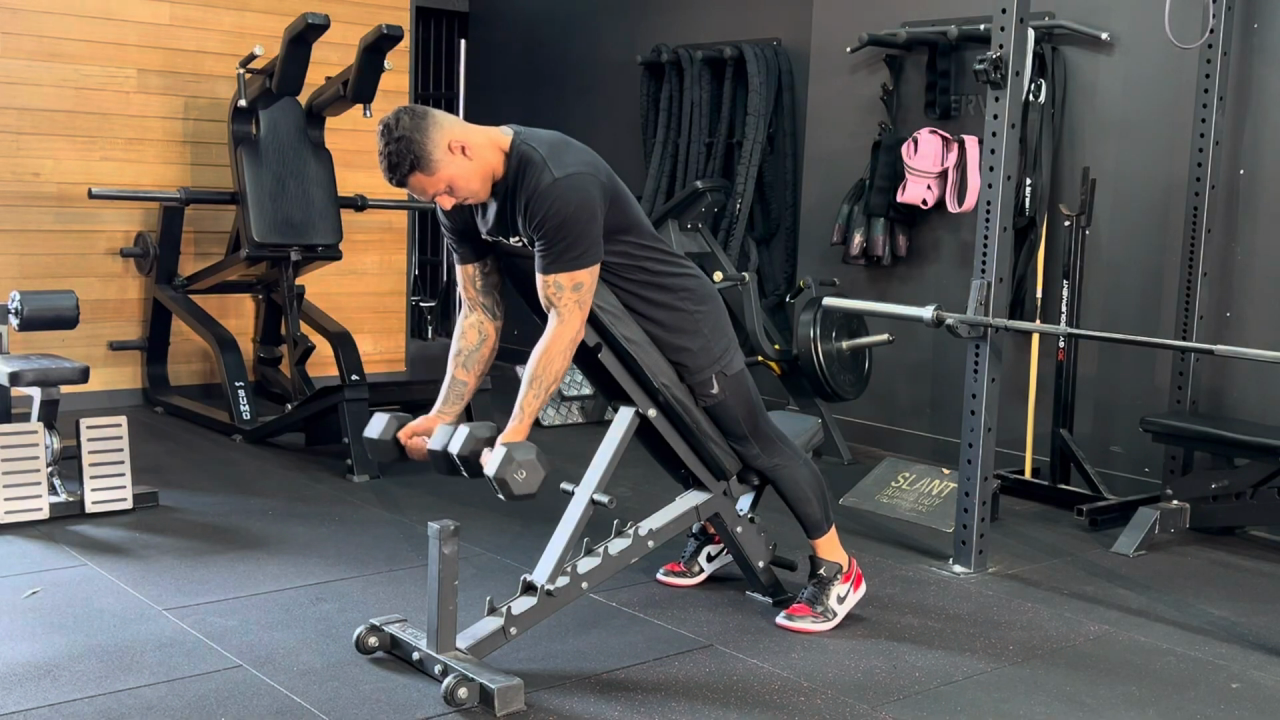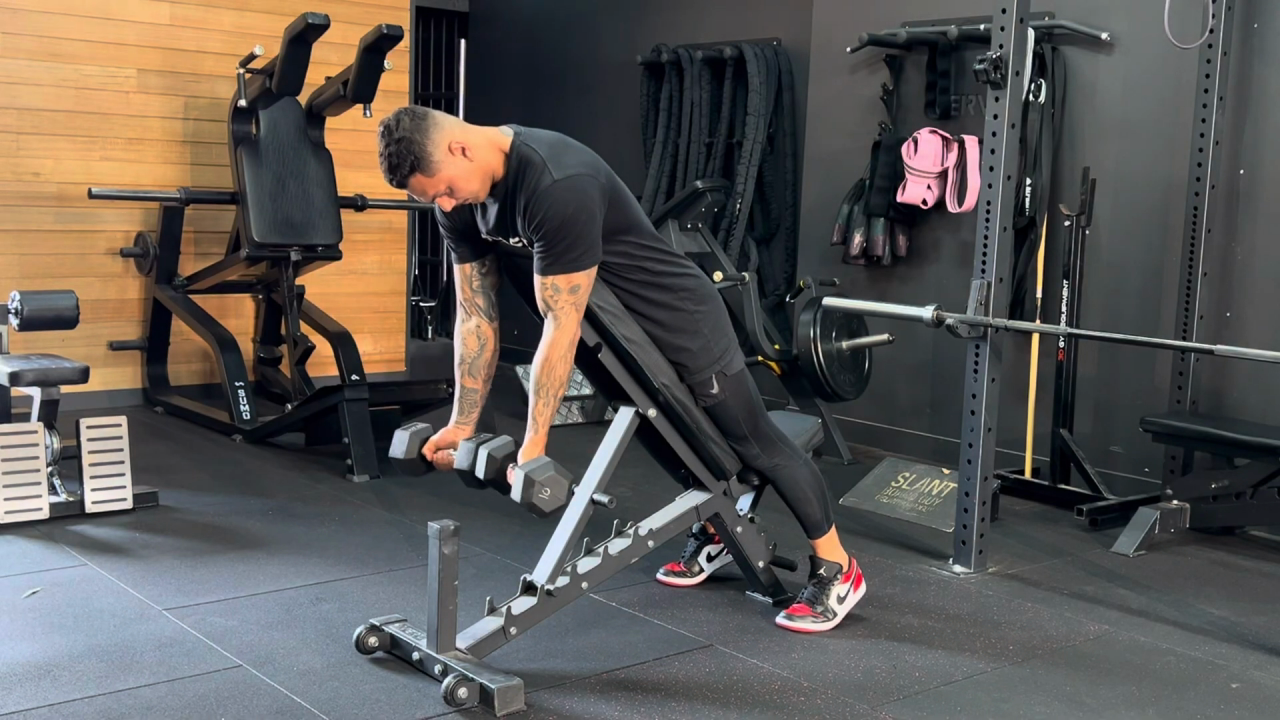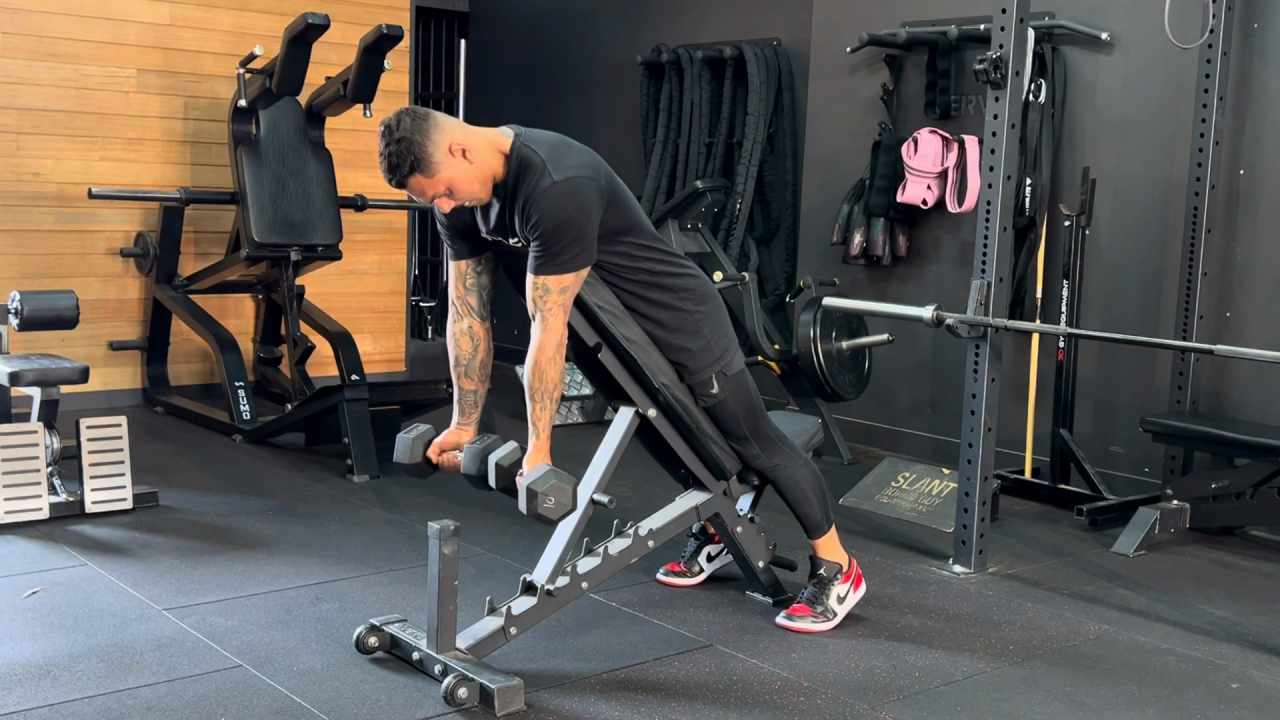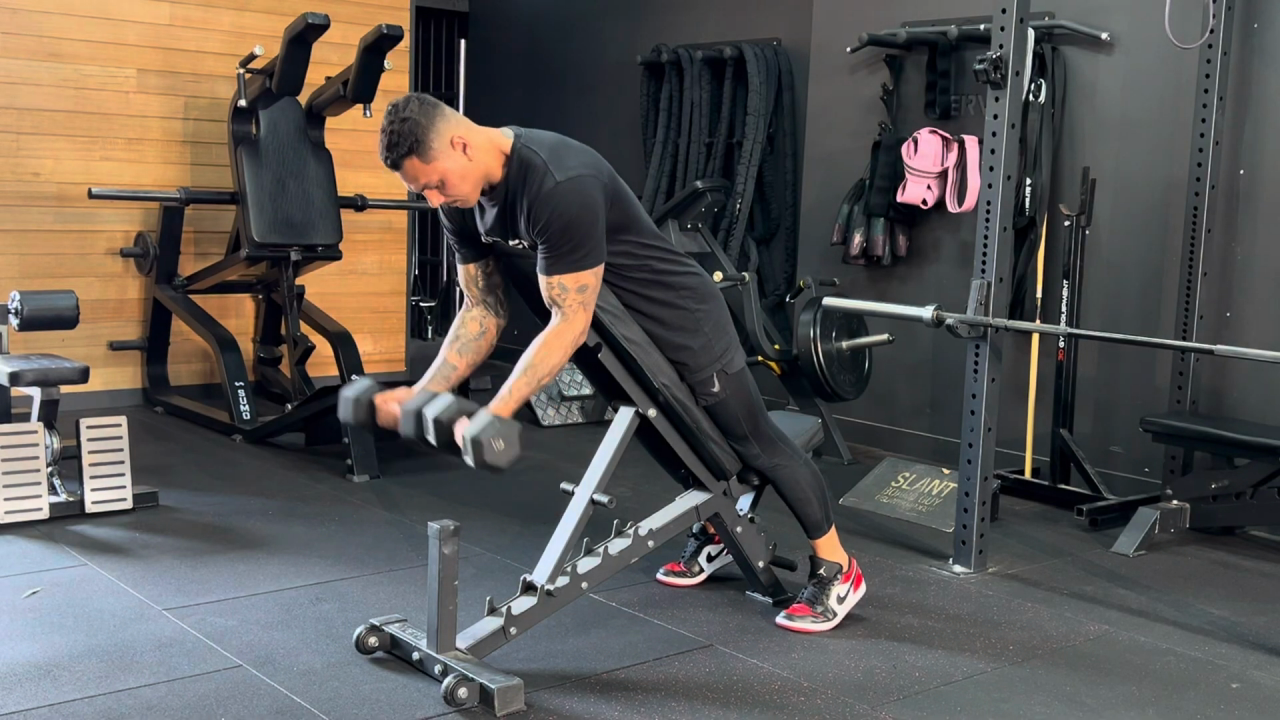
dt=0.4s
person 1, frame 1
left shoulder: (558, 184)
right shoulder: (460, 199)
left elbow: (566, 324)
right elbow: (480, 313)
left wrist: (516, 433)
right wrist: (444, 414)
left hip: (677, 316)
left knee: (754, 442)
left ankle: (836, 570)
right ankle: (716, 535)
person 1, frame 2
left shoulder: (558, 186)
right shoulder: (460, 202)
left elbow: (562, 326)
right elbow: (477, 314)
left wrist: (535, 443)
right wrist: (462, 423)
left hip: (677, 315)
left knee: (755, 442)
left ankle: (836, 569)
right ankle: (715, 534)
person 1, frame 3
left shoulder: (556, 187)
right shoulder: (458, 198)
left elbow: (549, 328)
right elbow: (468, 313)
left wrist: (538, 448)
right wrist: (464, 424)
left hip: (676, 315)
left knee: (755, 442)
left ankle: (837, 569)
right ankle: (716, 533)
person 1, frame 4
left shoulder: (559, 187)
right shoulder: (462, 201)
left elbow: (572, 321)
right elbow: (483, 308)
left wrist: (499, 411)
right wrist: (424, 392)
left hip: (679, 317)
left knee: (754, 442)
left ankle: (837, 569)
right ankle: (716, 535)
